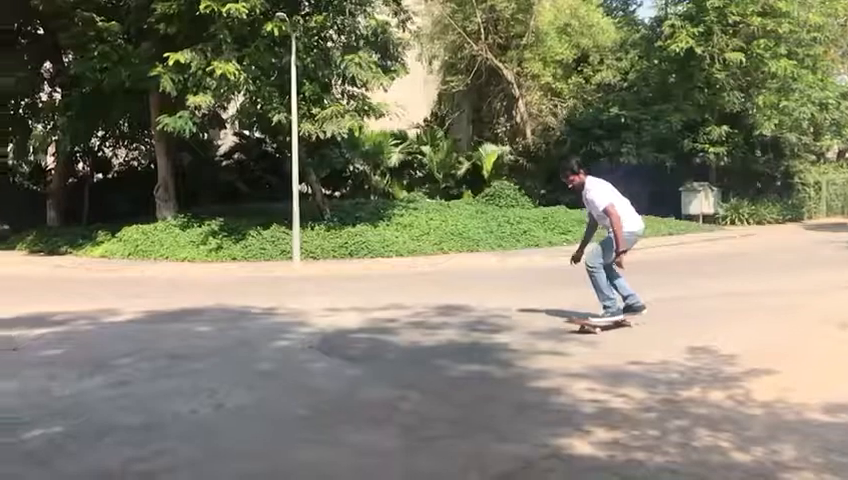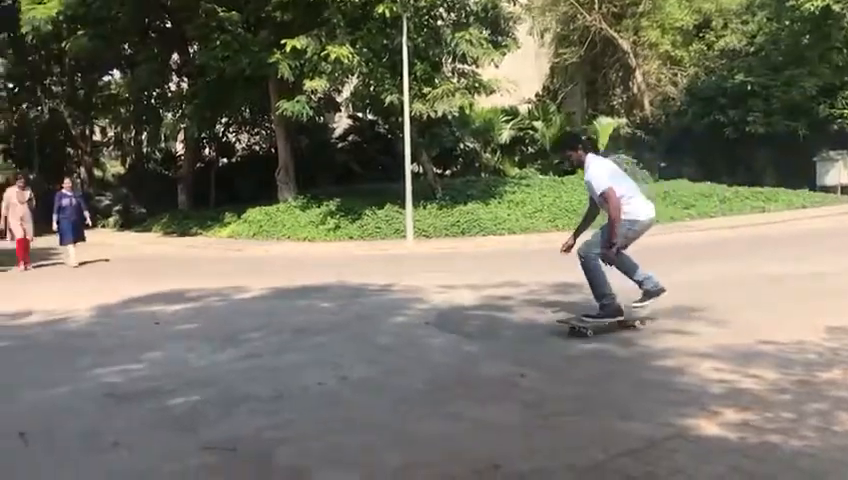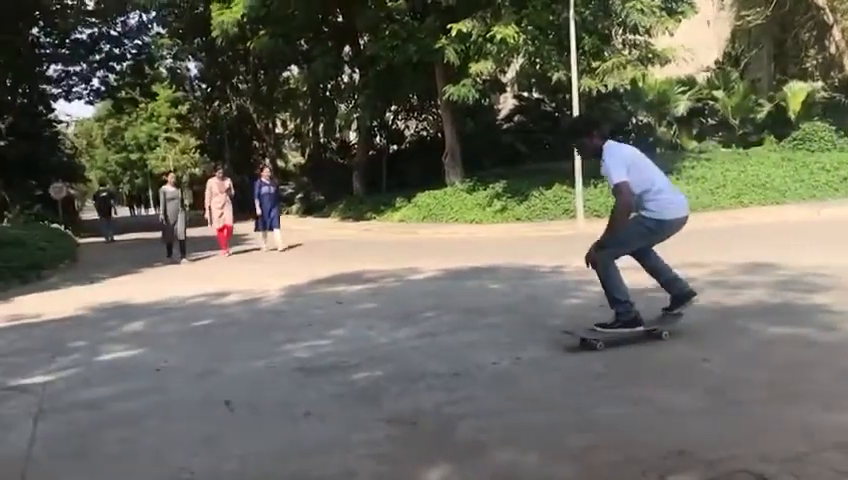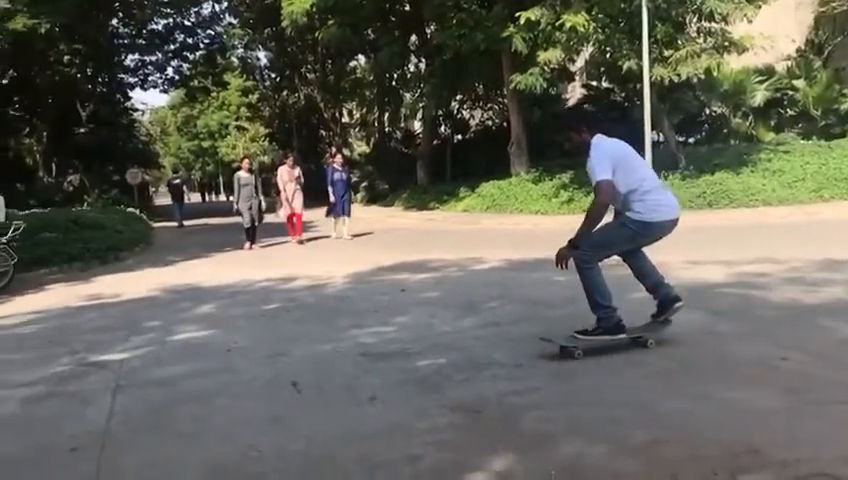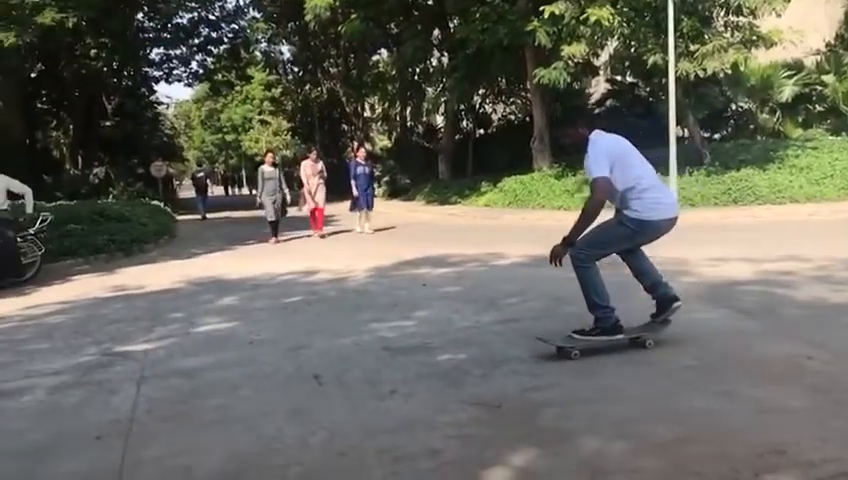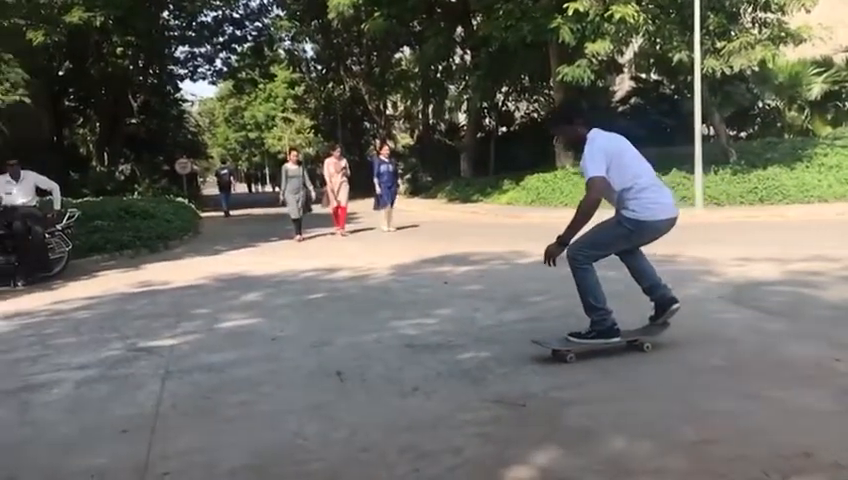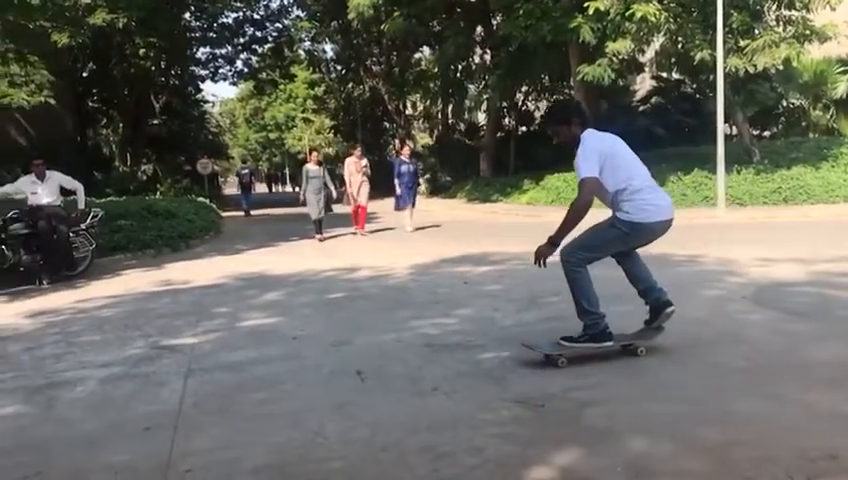
dt=0.5s
person 1, frame 1
left shoulder: (595, 190)
right shoulder: (587, 191)
left elbow: (615, 217)
right elbow: (592, 222)
left wrist: (620, 251)
right wrist: (581, 249)
left hip: (628, 227)
right hip: (629, 228)
left knee: (593, 263)
right knee: (603, 264)
left ankle: (612, 309)
right ankle: (633, 303)
person 1, frame 2
left shoulder: (593, 170)
right shoulder: (595, 166)
left elbow: (613, 204)
right elbow: (593, 209)
left wrist: (611, 243)
right wrist: (574, 237)
left hip: (633, 217)
right hip: (644, 214)
left knee: (587, 253)
right knee: (611, 252)
left ankle: (608, 307)
right ankle: (650, 286)
person 1, frame 3
left shoulder: (611, 158)
right shoulder: (620, 151)
left elbow: (624, 202)
right elbow: (627, 199)
left wrist: (601, 245)
right wrist: (606, 240)
left hip: (661, 214)
right hip: (678, 210)
left knee: (601, 255)
right knee: (635, 245)
left ankle: (627, 316)
right ankle: (680, 290)
person 1, frame 4
left shoulder: (597, 154)
right shoulder: (611, 145)
left elbow: (602, 201)
left wrist: (573, 245)
right wrist: (613, 237)
left hip: (648, 216)
right hip: (669, 212)
left knee: (584, 255)
right knee: (625, 245)
left ankle: (609, 323)
right ankle: (666, 297)
person 1, frame 5
left shoulder: (596, 150)
right shoulder: (610, 141)
left elbow: (598, 199)
left wrist: (567, 242)
right wrist: (615, 230)
left hip: (646, 215)
right hip: (668, 209)
left knee: (581, 254)
right knee: (624, 243)
left ankle: (607, 323)
right ankle: (665, 296)
person 1, frame 6
left shoulder: (593, 148)
right shoulder: (609, 139)
left elbow: (593, 198)
left wrist: (561, 242)
right wrist: (616, 229)
left hip: (644, 215)
right hip: (667, 211)
left knee: (578, 254)
right knee: (623, 245)
left ankle: (603, 327)
right ankle: (663, 299)
person 1, frame 7
left shoulder: (587, 148)
right shoulder: (606, 139)
left elbow: (585, 199)
left wrist: (552, 243)
right wrist: (615, 230)
left hip: (640, 217)
right hip: (663, 212)
left knee: (572, 257)
right knee: (620, 247)
left ankle: (596, 330)
right ankle: (658, 301)
